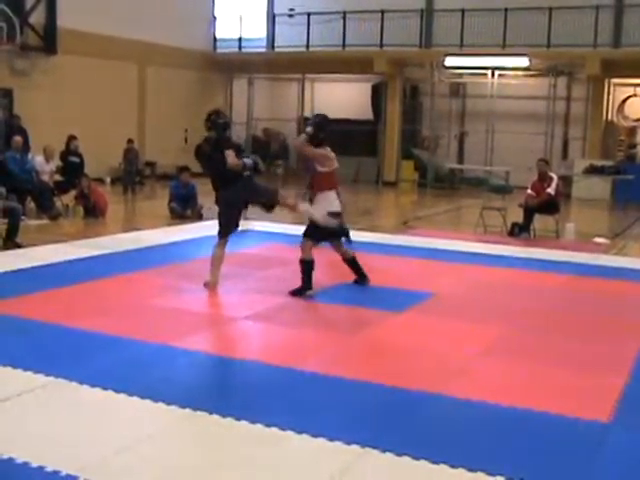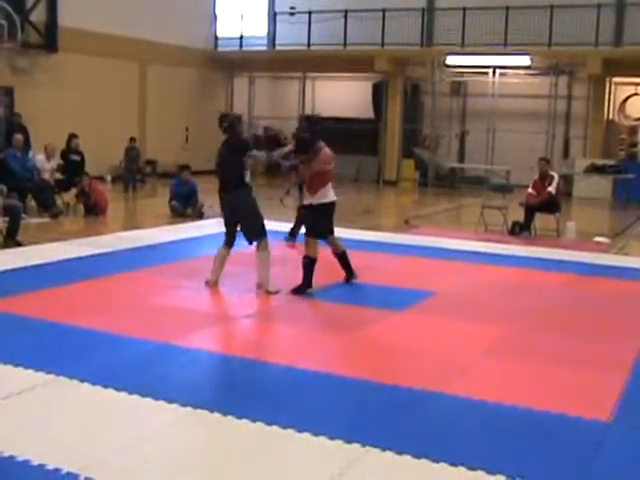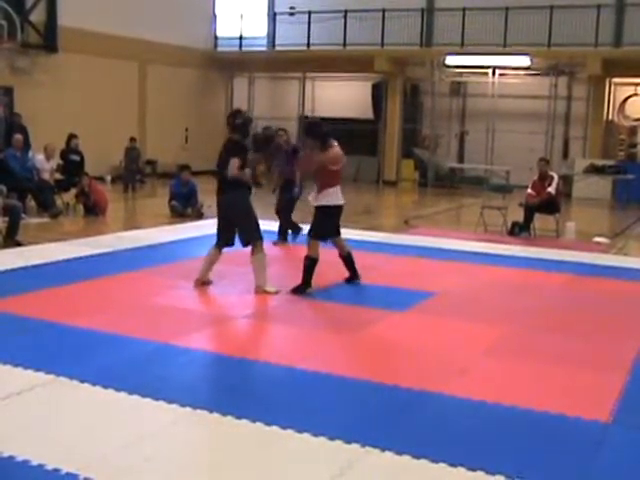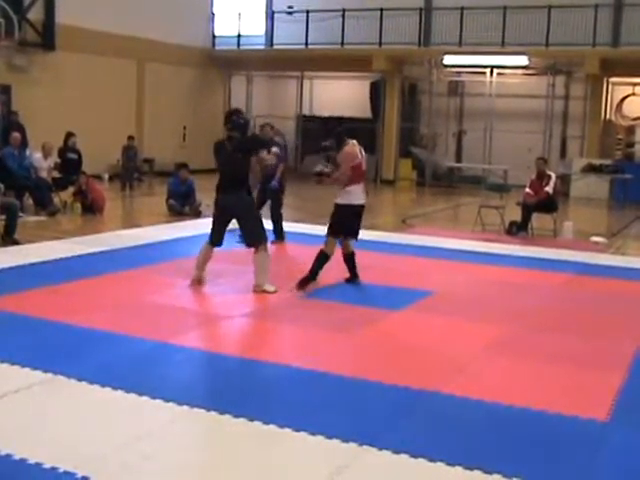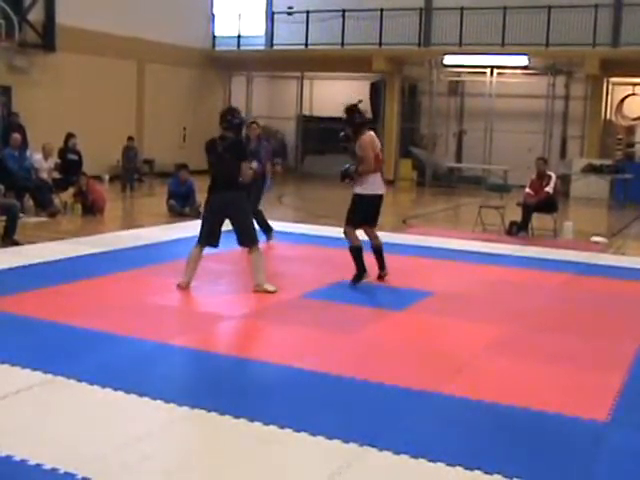
dt=0.3s
person 1, frame 1
left shoulder: (199, 150)
right shoulder: (222, 141)
right elbow: (232, 163)
right wrist: (245, 164)
left hip: (225, 196)
right hip: (242, 187)
left knee: (222, 240)
right knee: (286, 200)
left ankle: (213, 280)
right ankle: (320, 218)
person 1, frame 2
left shoulder: (223, 148)
right shoulder: (239, 142)
left hip: (226, 198)
right hip: (241, 196)
left knee: (229, 241)
right knee: (262, 240)
left ankle: (213, 278)
right ankle: (264, 283)
person 1, frame 3
left shoulder: (227, 145)
right shoulder: (238, 145)
right elbow: (232, 173)
right wrist: (249, 174)
left hip: (223, 198)
right hip: (237, 198)
left knee: (221, 242)
right knee: (256, 242)
left ankle: (201, 277)
right ankle: (261, 285)
person 1, frame 4
left shoulder: (219, 146)
right shoulder: (248, 142)
right elbow: (267, 160)
right wrist: (267, 151)
left hip: (223, 197)
right hip: (241, 197)
left knee: (213, 240)
right knee: (260, 242)
left ankle: (197, 276)
right ankle: (261, 283)
person 1, frame 5
left shoulder: (210, 145)
right shoulder: (239, 146)
right elbow: (245, 178)
right wrist: (252, 168)
left hip: (214, 197)
right hip: (235, 197)
left knee: (202, 242)
right knee: (252, 243)
left ankle: (185, 280)
right ankle: (260, 283)
person 2, frame 1
left shoulder: (322, 154)
right shoulder: (325, 154)
left elbow: (297, 145)
left wrist: (309, 131)
left hip: (325, 208)
right hip: (331, 208)
left knee: (306, 245)
right knee: (338, 246)
left ankle: (306, 285)
right ankle: (361, 276)
person 2, frame 2
left shoulder: (325, 155)
right shoulder: (309, 150)
left elbow: (306, 174)
left wrist: (303, 160)
left hip: (323, 201)
right hip: (311, 201)
left knee: (311, 240)
right knee: (329, 238)
left ankle: (306, 284)
right ankle: (349, 272)
person 2, frame 3
left shoulder: (334, 154)
right shoulder: (325, 149)
left elbow: (308, 164)
right elbow: (308, 164)
left wrist: (309, 146)
left hip: (329, 202)
right hip: (329, 200)
left knee: (314, 241)
right knee: (335, 239)
left ankle: (305, 283)
right ankle: (354, 274)
person 2, frame 4
left shoulder: (346, 151)
right shoulder: (354, 145)
left elbow: (343, 177)
left wrist: (328, 174)
left hip: (348, 200)
right hip: (356, 200)
left knee: (331, 239)
right knee: (345, 239)
left ankle: (311, 275)
right ankle: (354, 275)
person 2, frame 5
left shoulder: (364, 140)
right shoulder: (370, 136)
left elbow: (369, 167)
left wrist: (354, 171)
left hip: (366, 192)
right hip: (375, 190)
left knee: (349, 229)
right knee: (369, 230)
left ankle: (361, 269)
right ankle: (382, 268)
